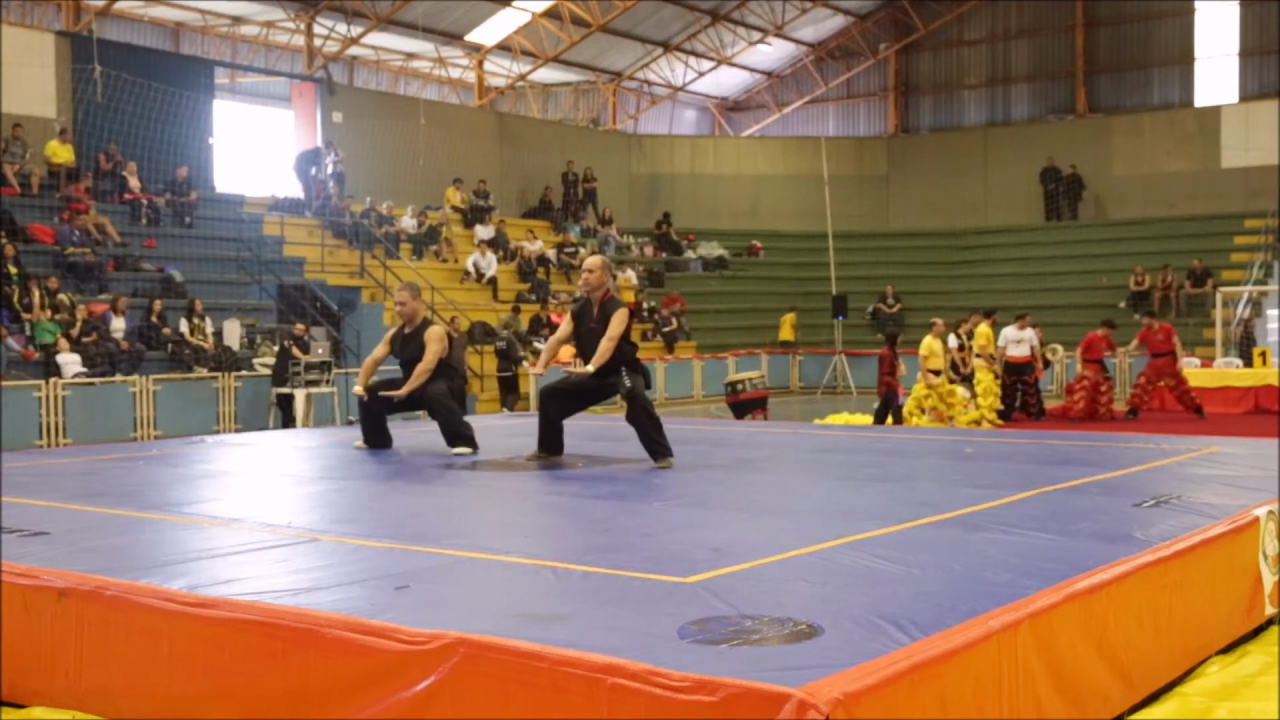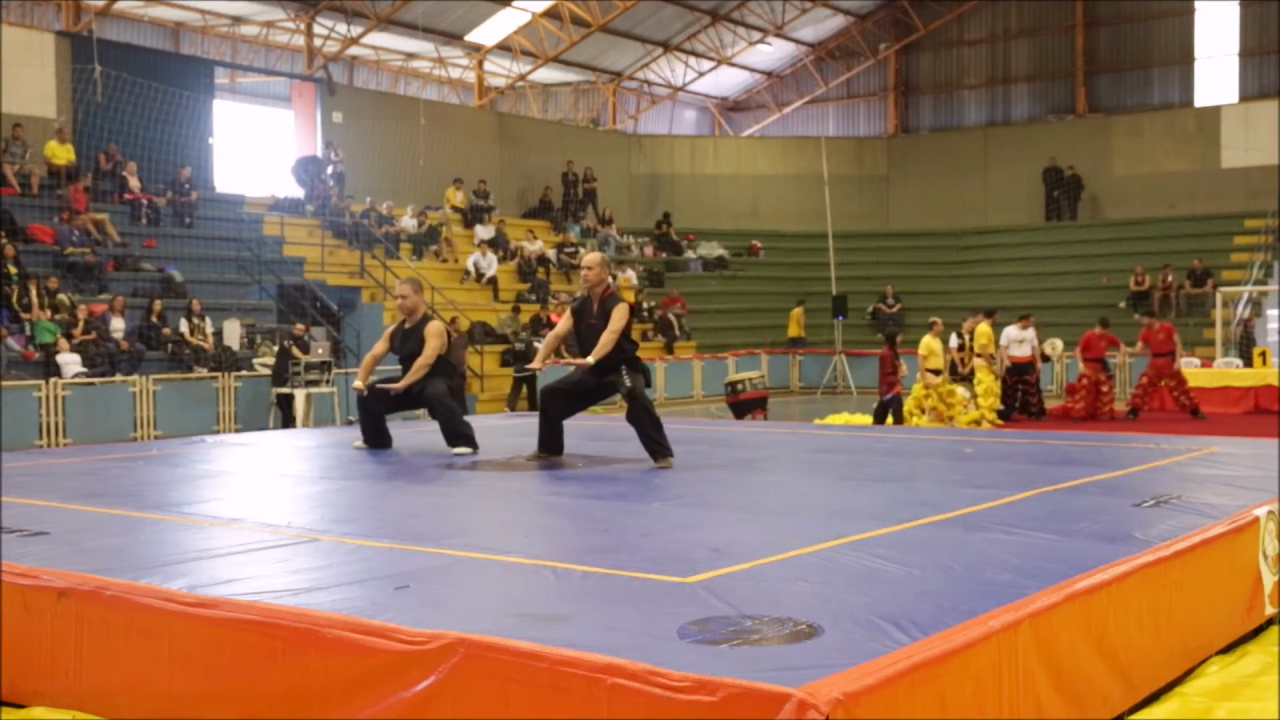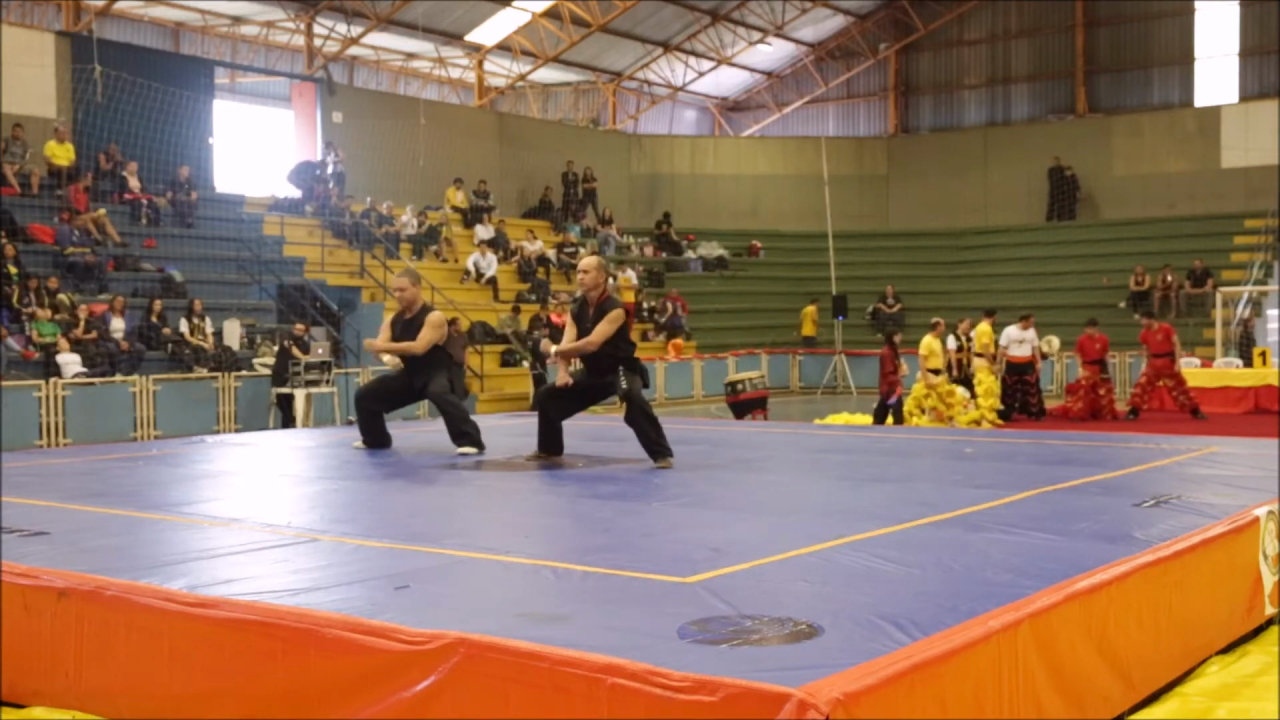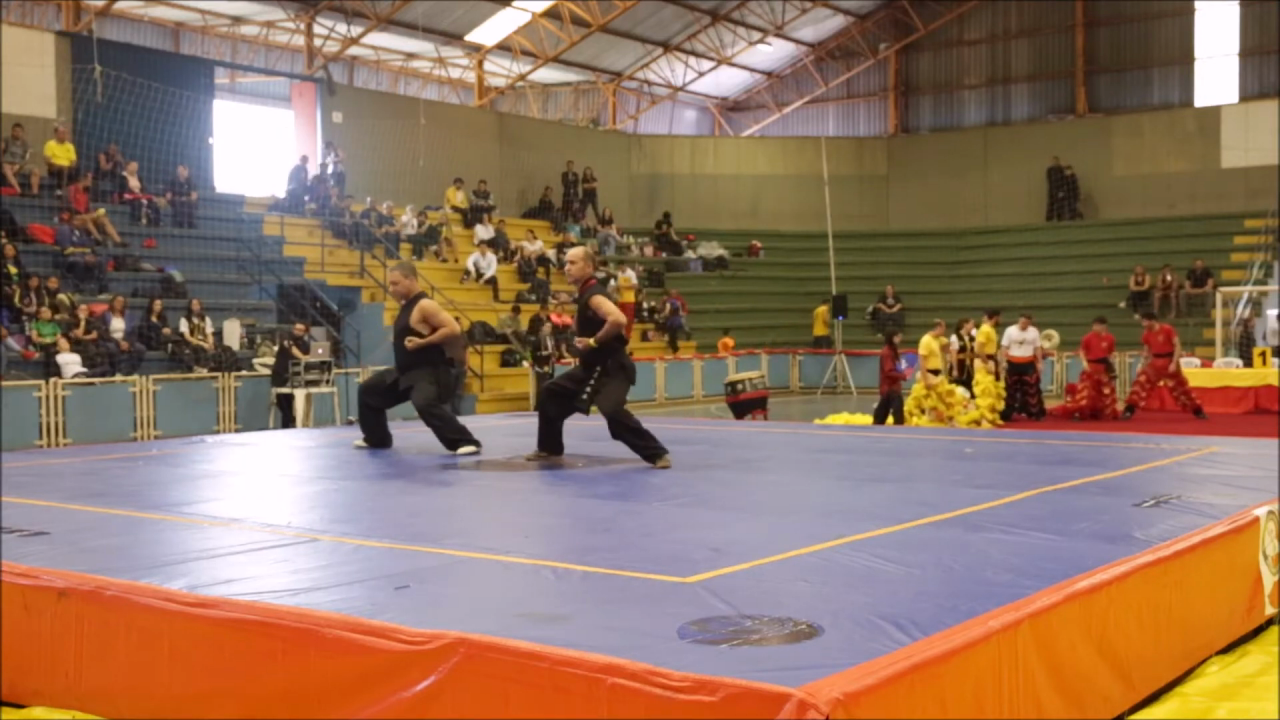
dt=0.5s
person 1, frame 1
left shoulder: (618, 309)
right shoulder: (578, 311)
left elbow: (609, 341)
right elbow: (557, 338)
left wrist: (589, 368)
right wrist: (541, 364)
left hip: (622, 370)
right hip: (592, 375)
left knee: (636, 398)
right knee: (549, 394)
left ankle: (662, 454)
right ankle: (549, 448)
person 1, frame 2
left shoulder: (618, 305)
right shoulder: (578, 307)
left elbow: (611, 334)
right elbow: (557, 333)
left wrist: (591, 359)
right wrist: (539, 359)
left hip: (622, 368)
right hip: (593, 371)
left knee: (636, 397)
right knee: (549, 394)
left ankle: (662, 454)
right ankle: (549, 448)
person 1, frame 3
left shoulder: (614, 309)
right shoulder: (576, 310)
left elbow: (592, 343)
right elbow: (567, 345)
left wrist: (553, 350)
right wrist: (562, 371)
left hip: (621, 370)
right hip: (592, 372)
left knee: (634, 400)
right knee: (547, 395)
left ankle: (661, 454)
right ankle: (549, 449)
person 1, frame 4
left shoulder: (594, 295)
right shoulder: (585, 295)
left elbow: (618, 321)
left wrist: (594, 342)
right wrist: (584, 340)
left hip: (611, 367)
right hip: (590, 366)
left knee: (613, 410)
right knee: (550, 393)
left ankle: (656, 454)
right ankle: (549, 448)
person 2, frame 1
left shoulder: (434, 332)
right shoulder: (394, 335)
left elbow: (428, 365)
right elbow: (373, 360)
left wrist: (405, 391)
right wrist: (360, 385)
left hip: (441, 384)
right hip: (411, 386)
left knee: (436, 394)
right knee: (369, 395)
left ankle: (464, 442)
right ankle: (376, 439)
person 2, frame 2
left shoulder: (434, 327)
right shoulder: (394, 330)
left elbow: (427, 360)
right elbow: (373, 355)
left wrist: (402, 384)
right wrist: (360, 380)
left hip: (439, 382)
right hip: (411, 384)
left knee: (436, 395)
right knee: (367, 395)
left ankle: (464, 442)
right ankle: (376, 440)
person 2, frame 3
left shoulder: (434, 317)
right shoulder: (393, 320)
left elbow: (419, 348)
right elbow: (380, 344)
left wrist: (384, 346)
right wrist: (388, 355)
left hip: (436, 373)
right hip: (407, 375)
left knee: (440, 394)
right knee: (366, 394)
left ankle: (470, 441)
right ankle: (375, 440)
person 2, frame 4
left shoulder: (425, 305)
right shoulder: (408, 305)
left elbow: (453, 330)
left wrist: (423, 342)
right wrist: (401, 341)
left hip: (428, 371)
right hip: (405, 370)
left knee: (425, 404)
right knee: (368, 390)
left ankle: (465, 442)
right ankle: (376, 438)
